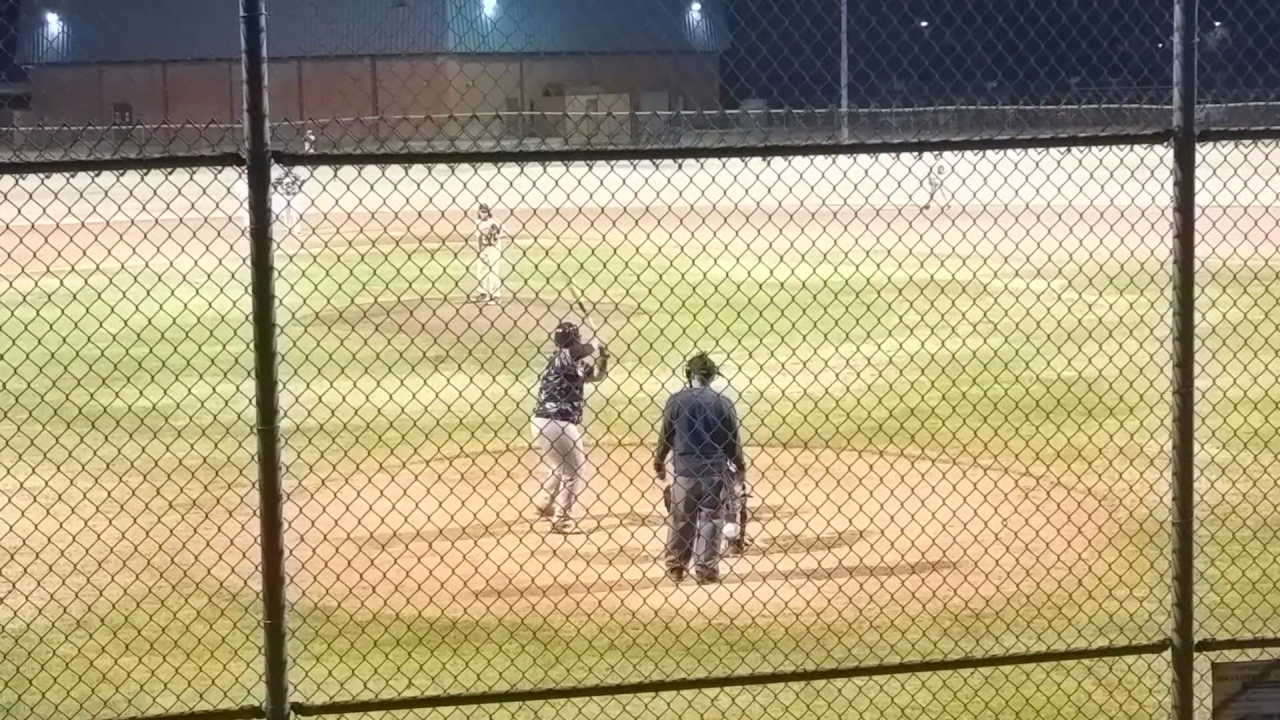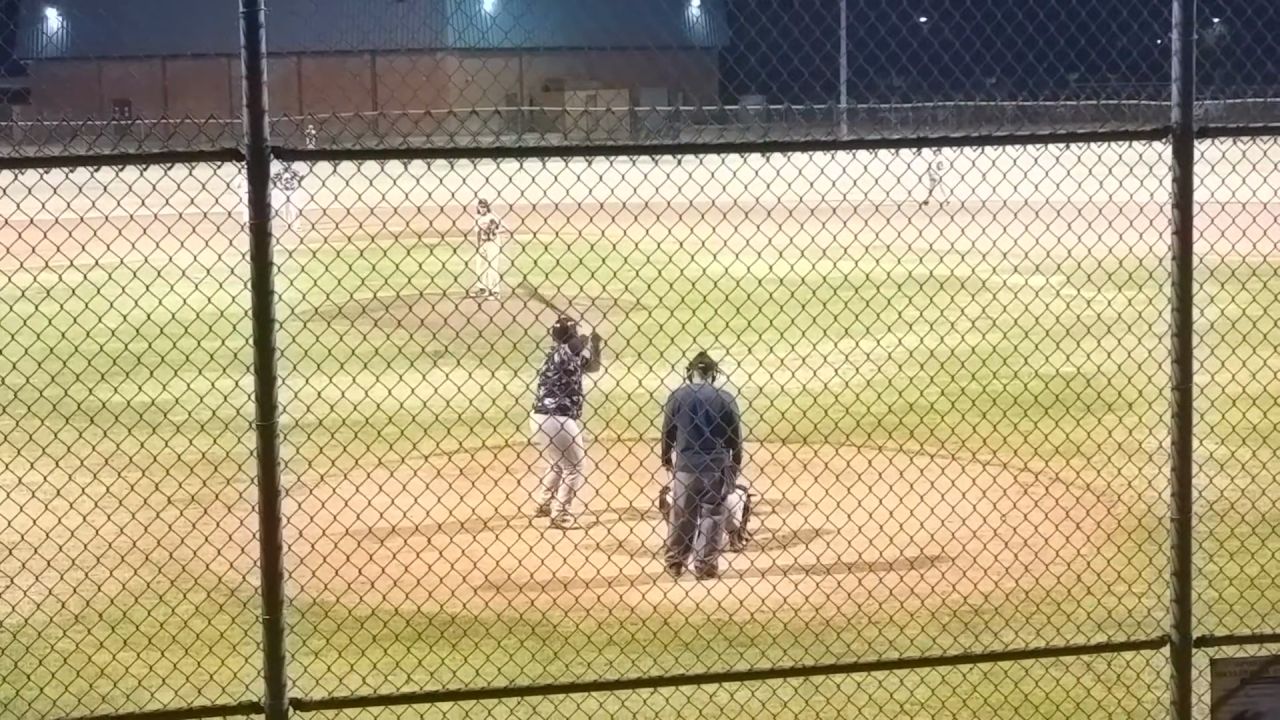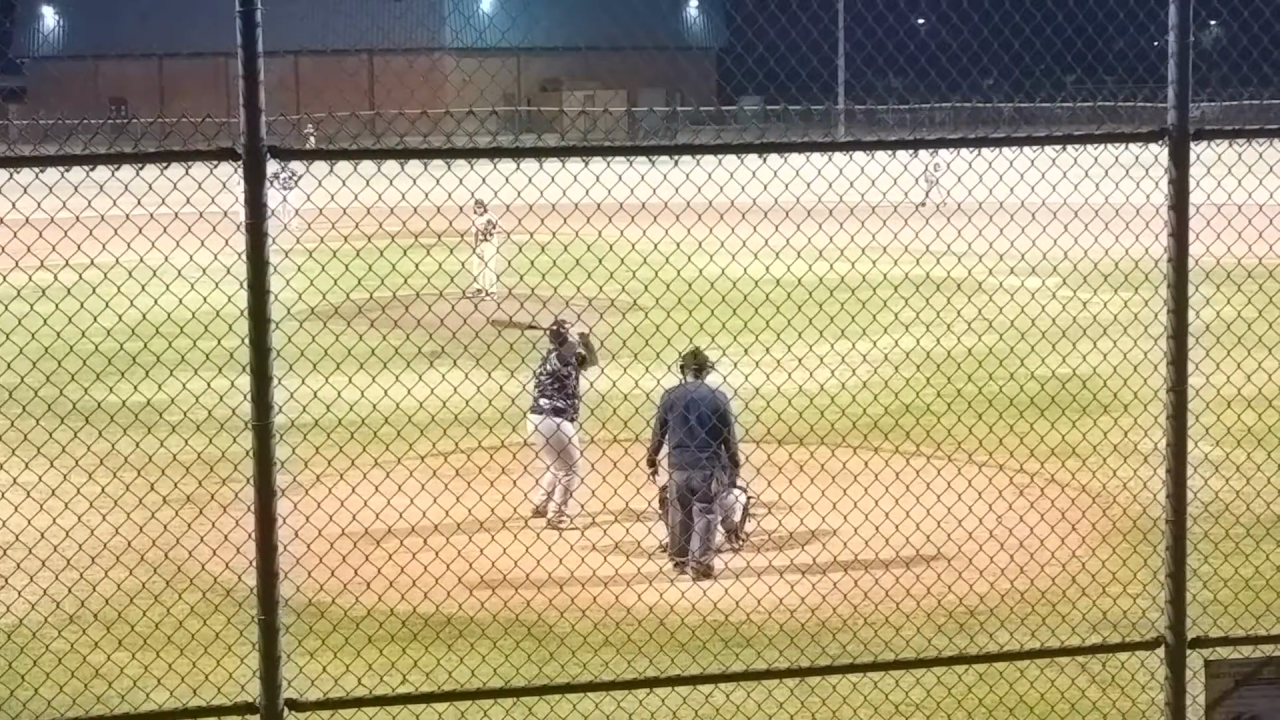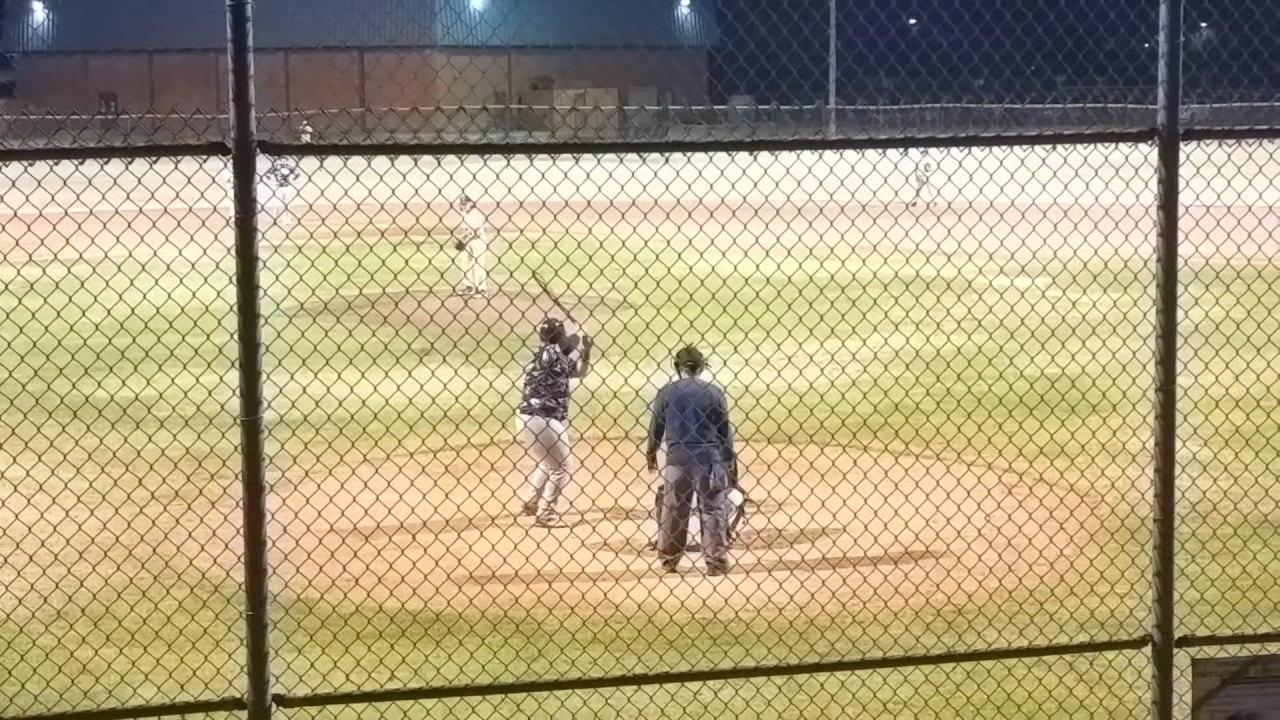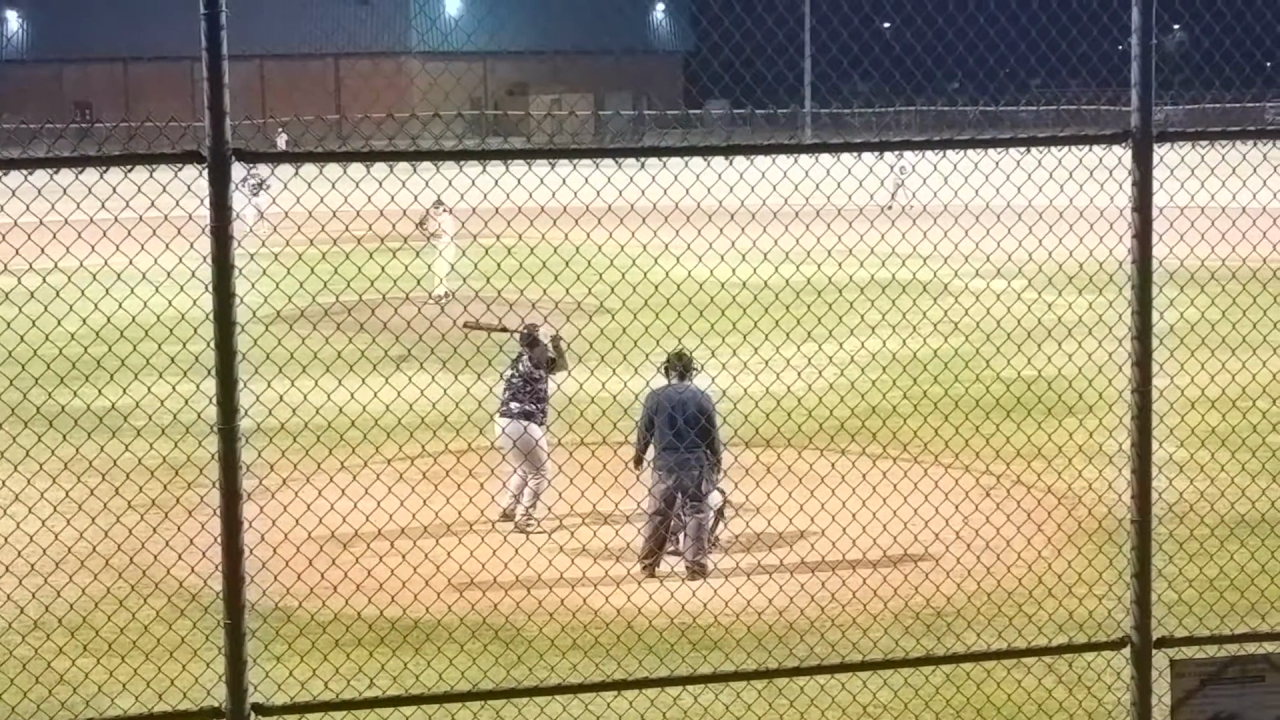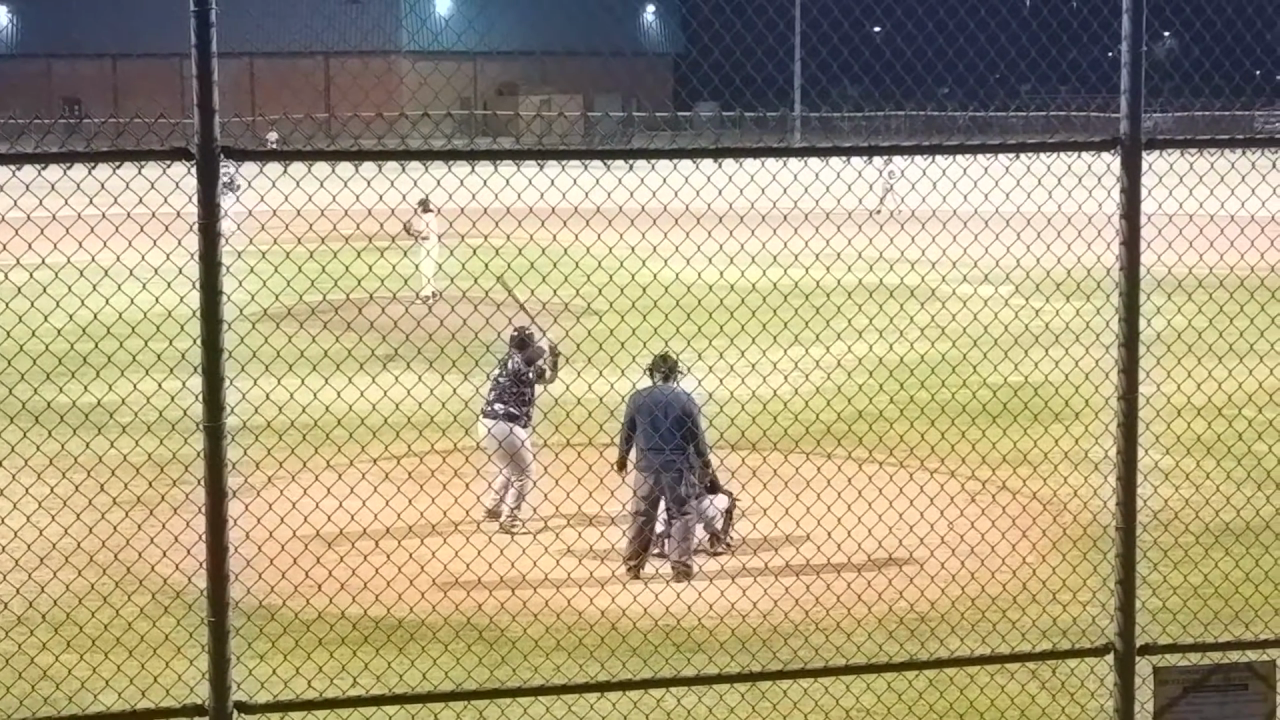
dt=0.7s
person 1, frame 1
left shoulder: (676, 400)
right shoulder: (723, 403)
left elbow: (665, 438)
right elbow: (733, 441)
left wrist: (659, 463)
right wrist: (740, 468)
left hip: (685, 470)
right hip: (715, 471)
left knee: (680, 520)
right knee: (711, 521)
left ankle: (675, 567)
right ankle: (706, 569)
person 1, frame 2
left shoulder: (677, 396)
right shoulder: (725, 398)
left elbow: (667, 434)
right elbow: (735, 437)
left wrist: (666, 458)
right wrist: (736, 462)
left hip: (685, 466)
right hip: (717, 466)
left knee: (681, 516)
right knee: (712, 517)
left ankle: (675, 562)
right ankle: (705, 564)
person 1, frame 3
left shoulder: (670, 396)
right shoulder: (717, 397)
left elbow: (659, 433)
right elbow: (728, 437)
left wrist: (652, 459)
right wrist: (734, 465)
left hip: (679, 465)
right hip: (709, 465)
left knee: (678, 514)
right knee: (706, 516)
left ankle: (680, 560)
right ankle: (700, 566)
person 1, frame 4
left shoulder: (666, 392)
right shoulder: (714, 392)
left elbow: (656, 430)
right elbow: (725, 431)
left wrist: (651, 455)
right wrist: (729, 459)
left hip: (677, 460)
right hip: (709, 459)
left knee: (673, 512)
right knee: (713, 512)
left ankle: (669, 559)
right ankle: (716, 562)
person 1, frame 5
left shoulder: (655, 397)
right shoulder: (702, 397)
left elbow: (644, 432)
right elbow: (712, 435)
left wrist: (639, 456)
right wrist: (716, 461)
left hip: (665, 465)
right hip: (696, 465)
left knee: (657, 516)
right knee: (696, 516)
left ankle: (648, 564)
right ankle: (695, 566)
person 1, frame 6
left shoulder: (638, 398)
right shoulder: (686, 400)
left elbow: (627, 432)
right elbow: (697, 438)
left wrist: (622, 457)
right wrist: (706, 465)
left hip: (647, 467)
right hip: (678, 467)
left knee: (641, 518)
right knee: (682, 518)
left ankle: (633, 565)
right ankle: (681, 568)
person 2, frame 1
left shoulder: (576, 362)
right shoulder: (560, 358)
left elbow: (597, 376)
right elbow: (578, 351)
left wrist: (603, 358)
right wrist: (589, 348)
left hip: (547, 423)
right hip: (556, 424)
left knee: (558, 468)
right knee: (574, 472)
left ankle: (545, 505)
right ankle: (562, 520)
person 2, frame 2
left shoulder: (570, 355)
right shoulder: (559, 354)
left elbow: (592, 366)
right elbow: (576, 346)
left wrist: (594, 344)
right wrist: (585, 337)
left hip: (547, 418)
right hip: (556, 419)
left knee: (557, 464)
right knee: (574, 467)
left ankle: (544, 505)
right ankle: (561, 515)
person 2, frame 3
left shoulder: (568, 357)
right shoulder: (552, 358)
left elbow: (592, 360)
right elbow: (565, 357)
left wrist: (585, 341)
right wrist: (573, 340)
left hip: (551, 421)
right hip: (551, 421)
left knee: (556, 466)
right knee: (570, 468)
left ankle: (542, 506)
right ankle: (558, 516)
person 2, frame 4
left shoulder: (559, 358)
right shoulder: (547, 354)
left elbow: (580, 371)
right elbow: (568, 345)
left wrist: (586, 350)
right wrist: (577, 336)
left hip: (533, 419)
right hip: (542, 420)
left knee: (547, 463)
right knee: (561, 467)
left ankle: (531, 502)
right ankle: (546, 514)
person 2, frame 5
left shoulder: (535, 361)
right shoulder: (524, 361)
left elbow: (562, 365)
right elbow: (540, 360)
left wrist: (557, 345)
right wrist: (544, 341)
left hip: (510, 424)
right hip: (520, 424)
left knee: (523, 469)
right knee: (539, 472)
left ankle: (509, 510)
right ankle: (525, 519)
person 2, frame 6
left shoulder: (526, 366)
right shoulder: (513, 361)
left elbow: (547, 378)
right elbow: (531, 358)
left wrist: (553, 360)
right wrist: (543, 349)
left hip: (493, 425)
right hip: (504, 425)
left knee: (508, 469)
right knee: (524, 473)
left ankle: (493, 507)
right ankle: (509, 520)
